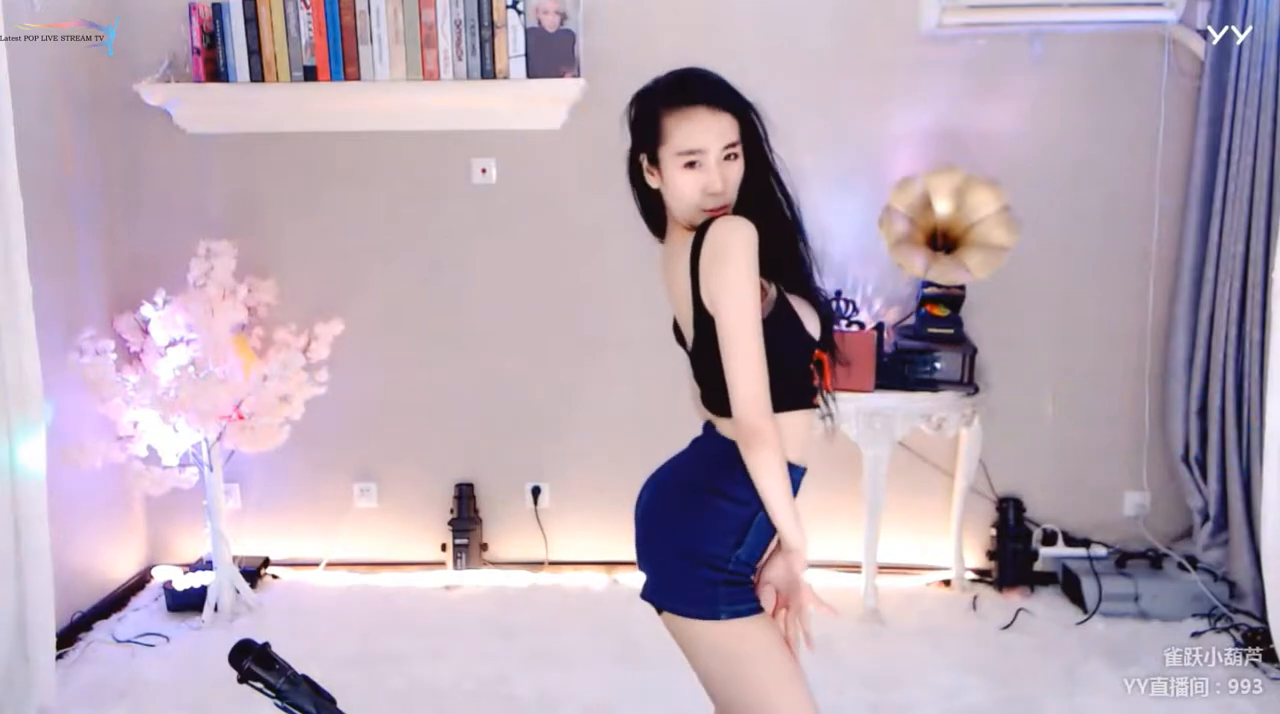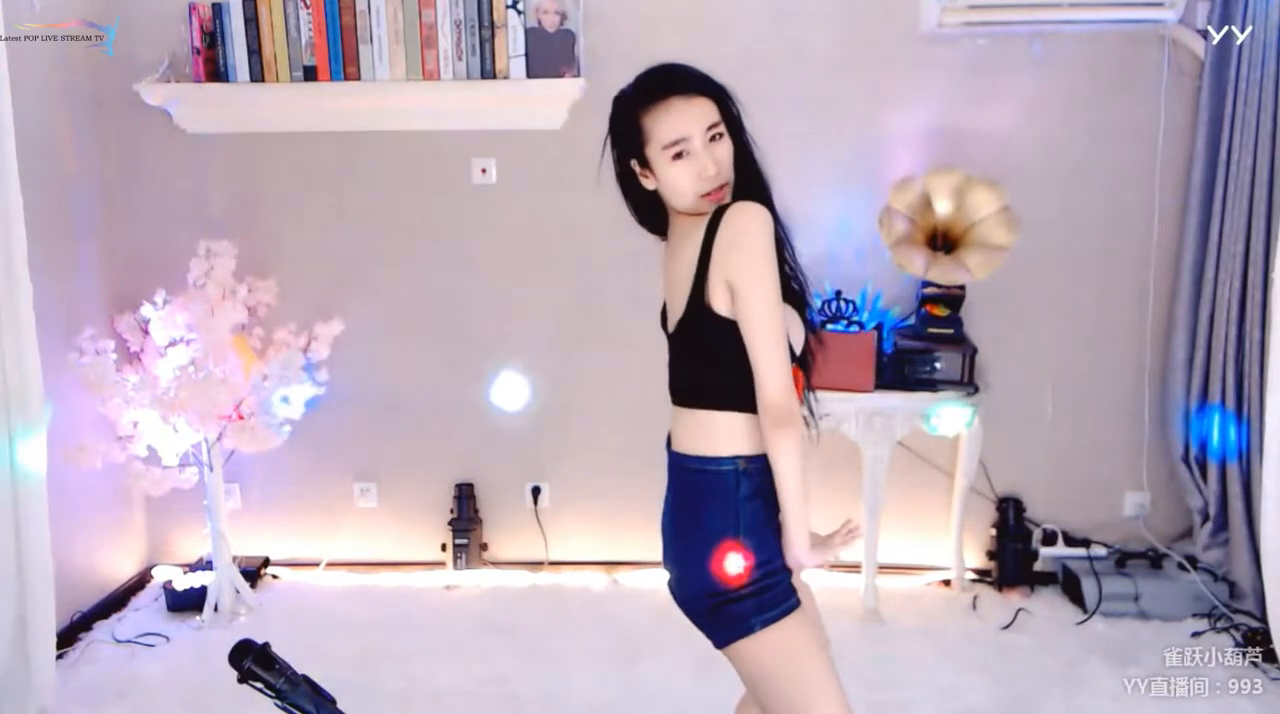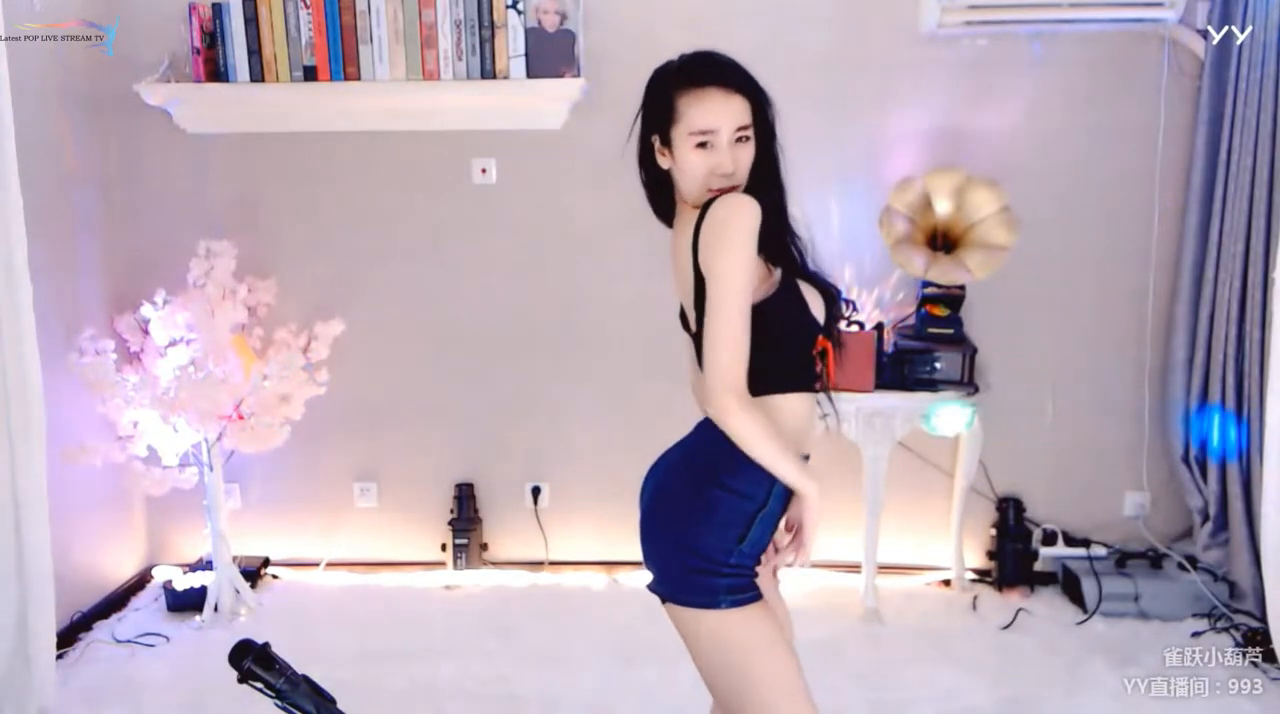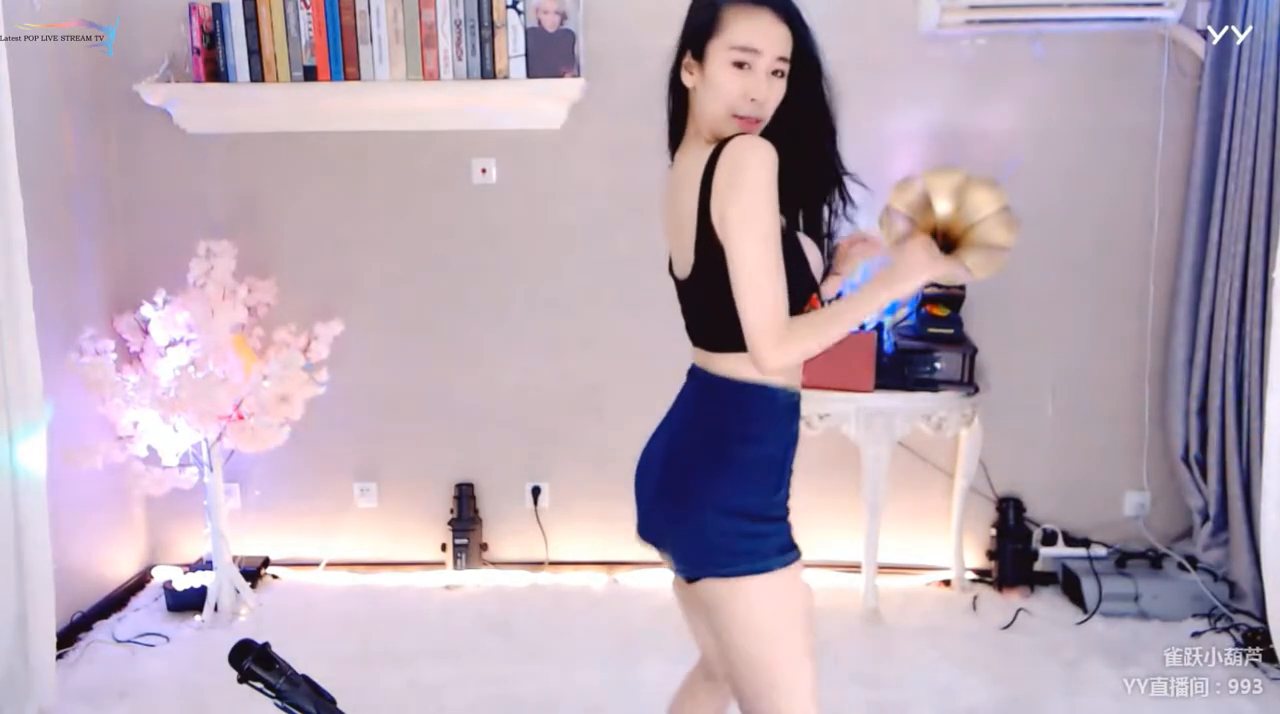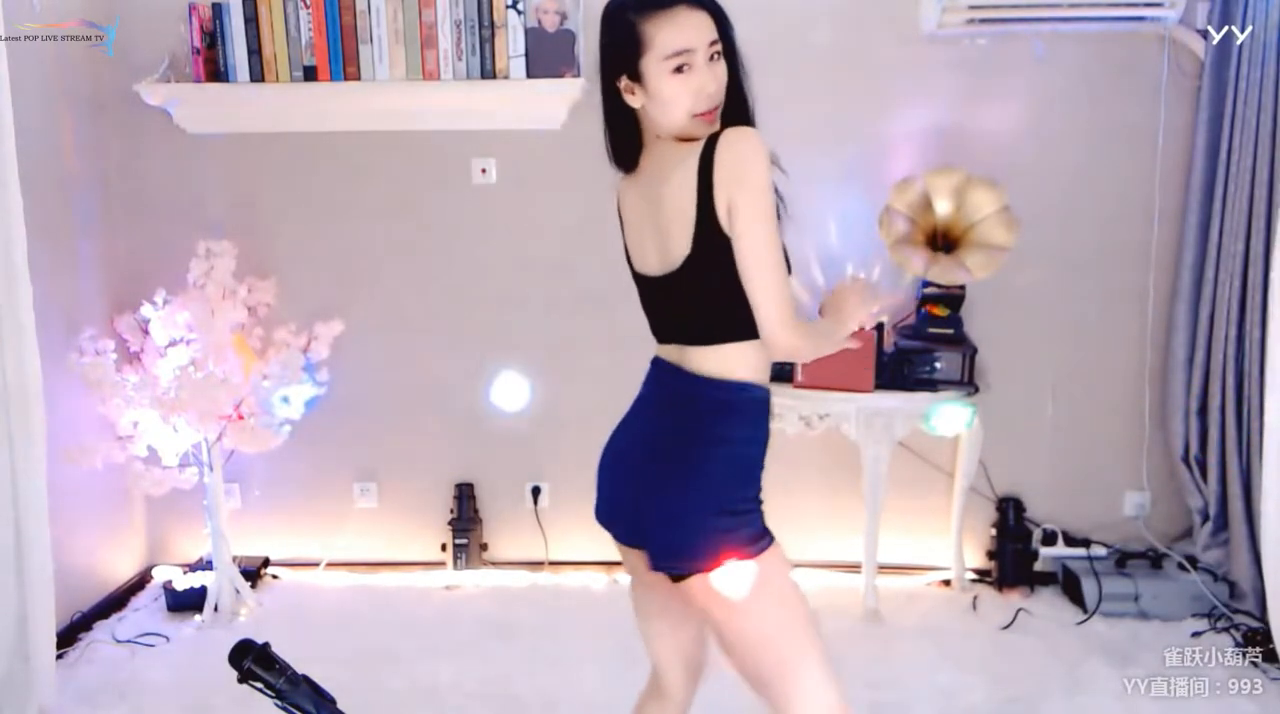
dt=1s
person 1, frame 1
left shoulder: (682, 245)
right shoulder: (733, 235)
right elbow: (754, 422)
right wrist: (793, 543)
left hip: (698, 507)
right hip: (708, 532)
person 1, frame 2
left shoulder: (685, 238)
right shoulder: (744, 222)
right elbow: (777, 405)
right wrist: (798, 536)
left hip: (714, 498)
right hip: (730, 511)
person 1, frame 3
left shoulder: (695, 230)
right shoulder: (736, 214)
right elbow: (728, 396)
left wrist: (777, 496)
right wrist: (807, 487)
left hip: (712, 498)
right hip: (711, 519)
person 1, frame 4
left shoulder: (687, 168)
right shoulder: (750, 158)
right elbow: (771, 346)
left wrist: (830, 274)
right wrist: (886, 285)
left hip: (685, 455)
right hip: (730, 472)
person 1, frame 5
left shoulder: (633, 183)
right shoulder: (736, 151)
right elbow: (781, 335)
left wrist: (813, 324)
right wrist: (839, 323)
left hip: (639, 454)
right hip: (705, 473)
